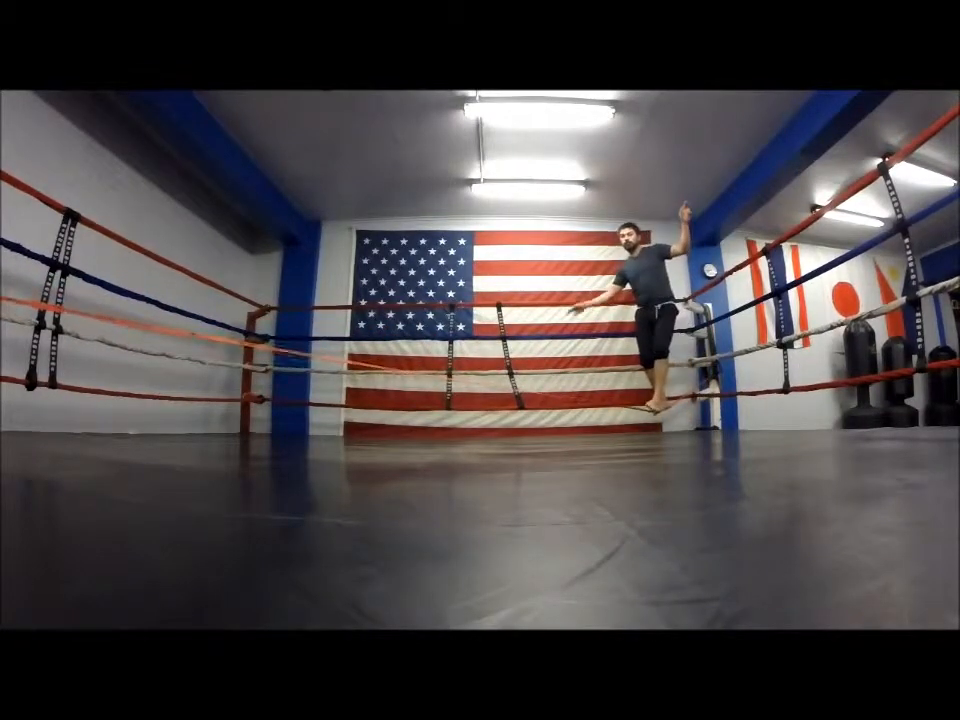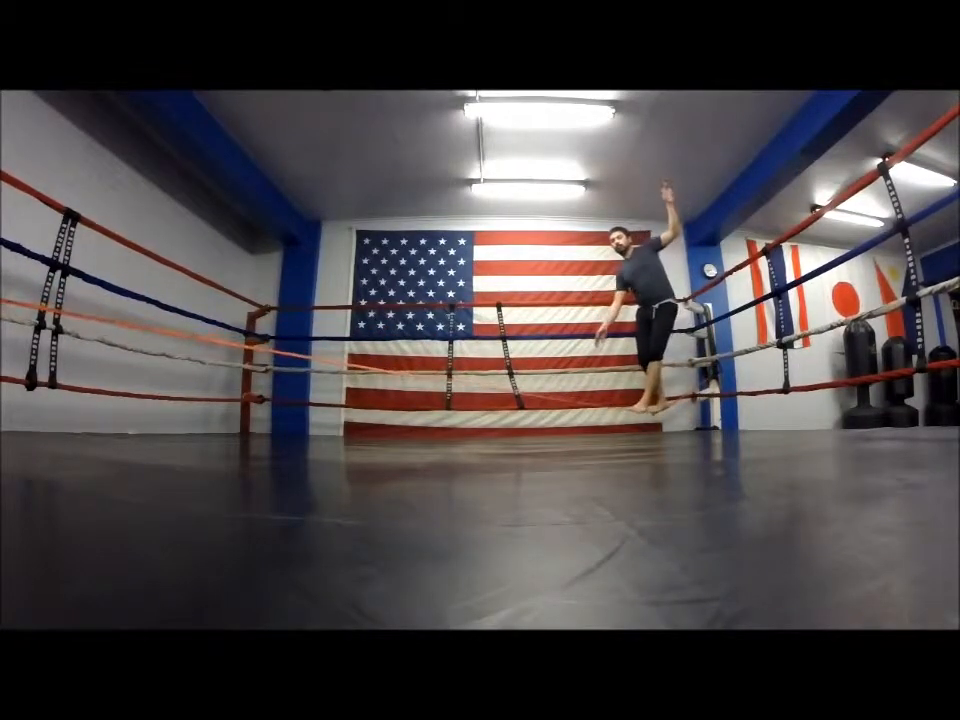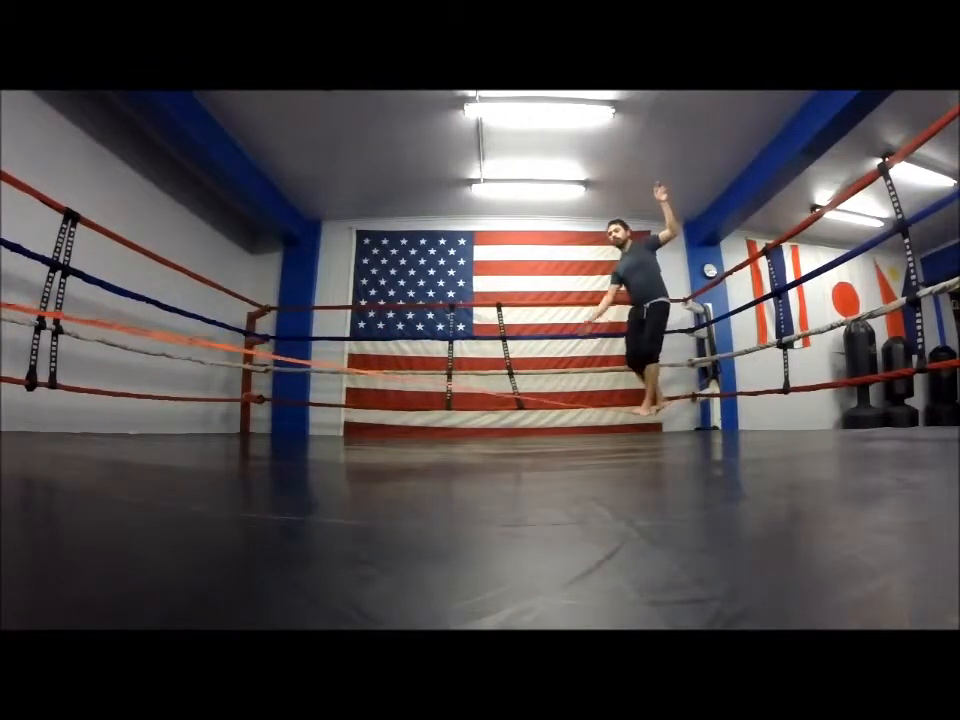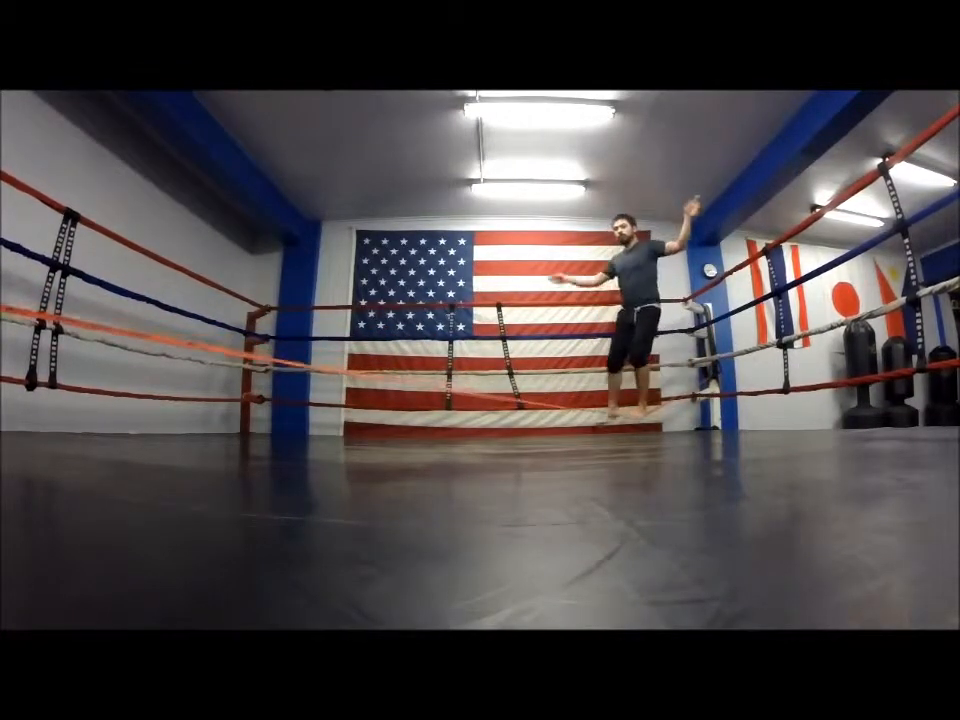
dt=0.3s
person 1, frame 1
left shoulder: (655, 251)
right shoulder: (625, 268)
left elbow: (682, 249)
right elbow: (609, 293)
left wrist: (684, 223)
right wrist: (587, 304)
left hip: (665, 308)
right hip: (644, 312)
left knee: (660, 349)
right knee: (646, 357)
left ankle: (656, 397)
right ankle: (662, 400)
person 1, frame 2
left shoulder: (648, 248)
right shoulder: (623, 272)
left elbow: (674, 232)
right elbow: (617, 302)
left wrist: (669, 203)
right wrist: (606, 324)
left hip: (665, 306)
right hip: (645, 311)
left knee: (655, 352)
right knee: (644, 357)
left ankle: (645, 401)
right ankle: (661, 400)
person 1, frame 3
left shoulder: (646, 245)
right shoulder: (619, 268)
left elbow: (672, 231)
right elbow: (609, 296)
left wrist: (663, 203)
right wrist: (593, 316)
left hip: (657, 306)
right hip: (637, 310)
left knee: (649, 353)
right knee: (633, 357)
left ankle: (647, 403)
right ankle: (657, 396)
person 1, frame 4
left shoulder: (649, 248)
right shoulder: (616, 261)
left elbow: (679, 245)
right elbow: (595, 280)
left wrist: (687, 218)
right wrist: (568, 279)
left hip: (648, 310)
right hip: (626, 313)
left knee: (638, 356)
right knee: (614, 360)
left ankle: (642, 405)
right ankle: (612, 406)
